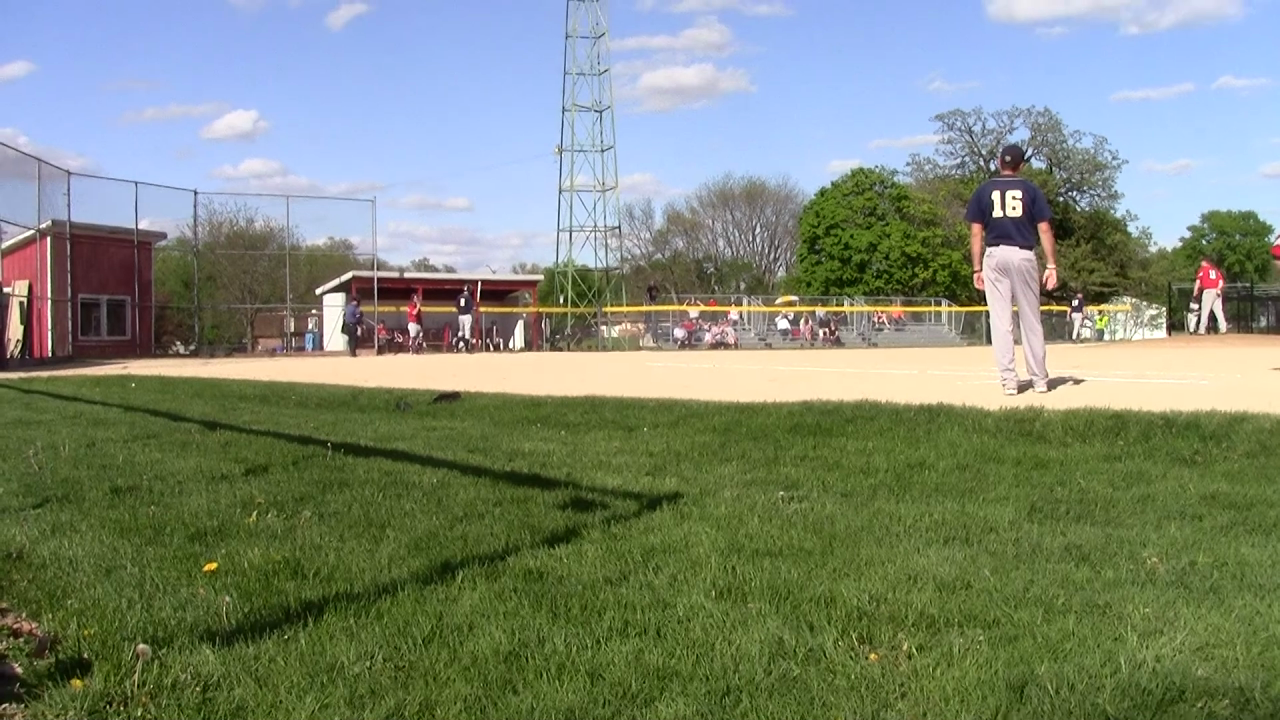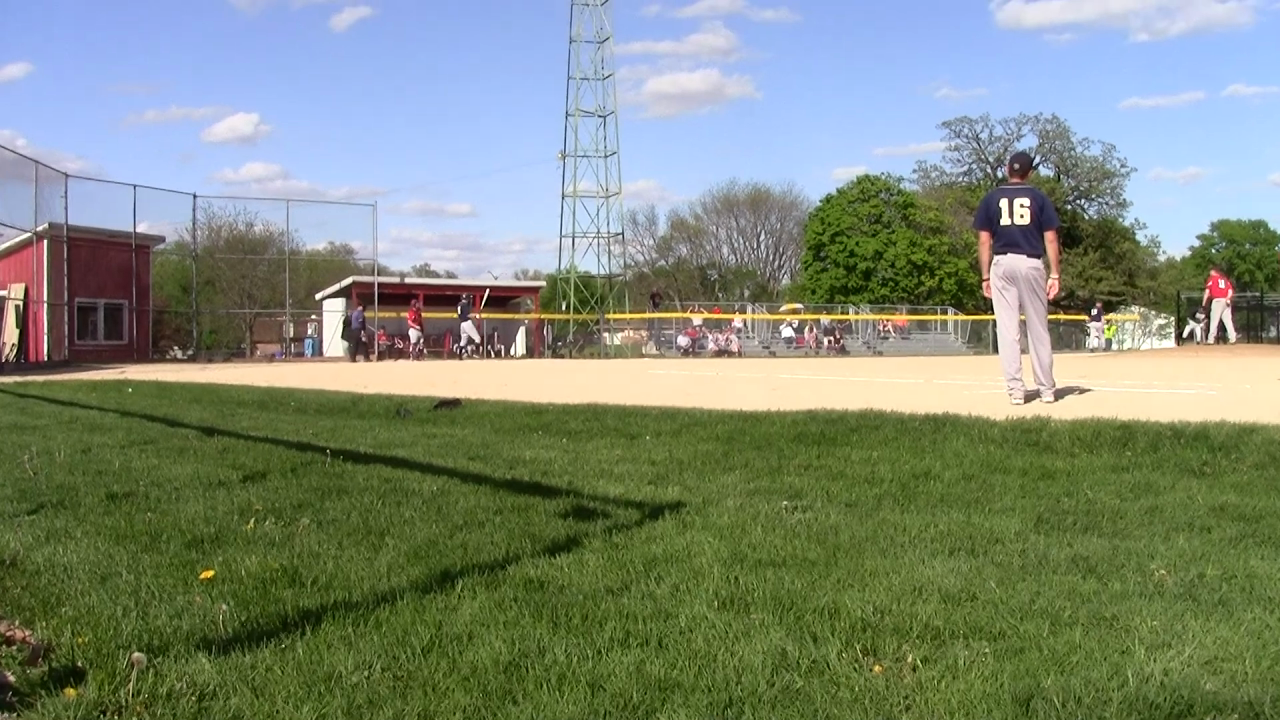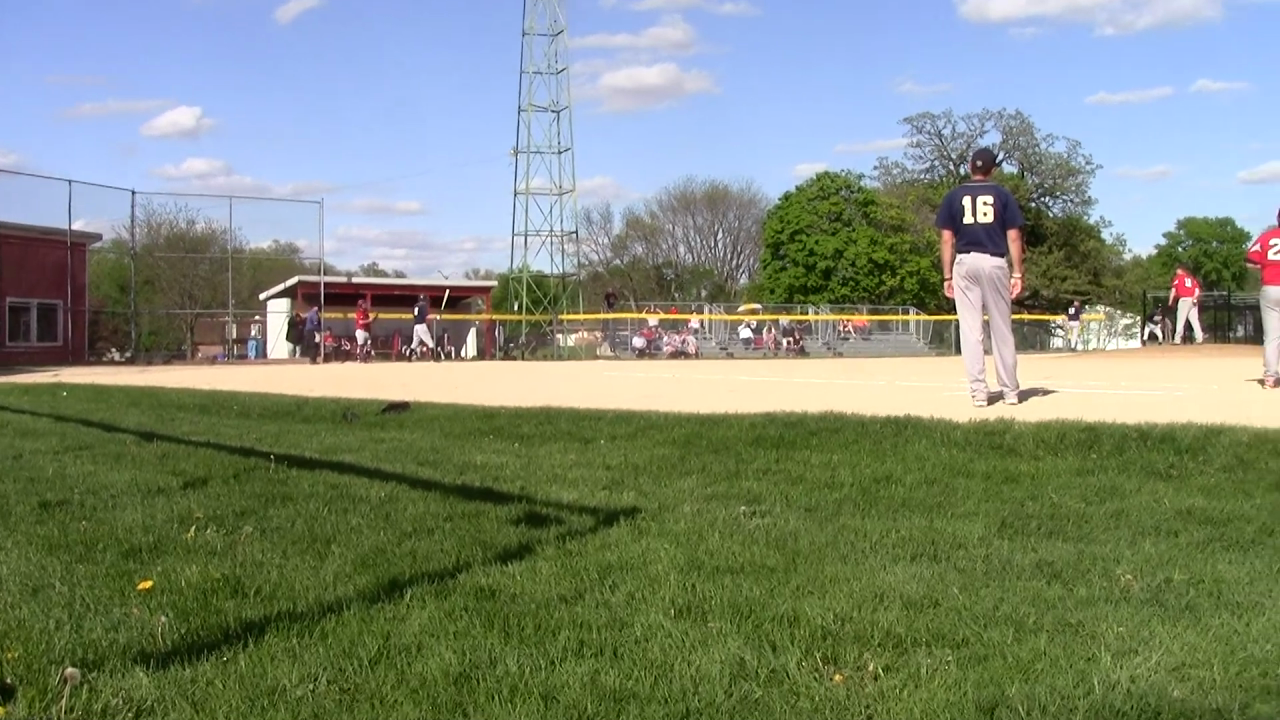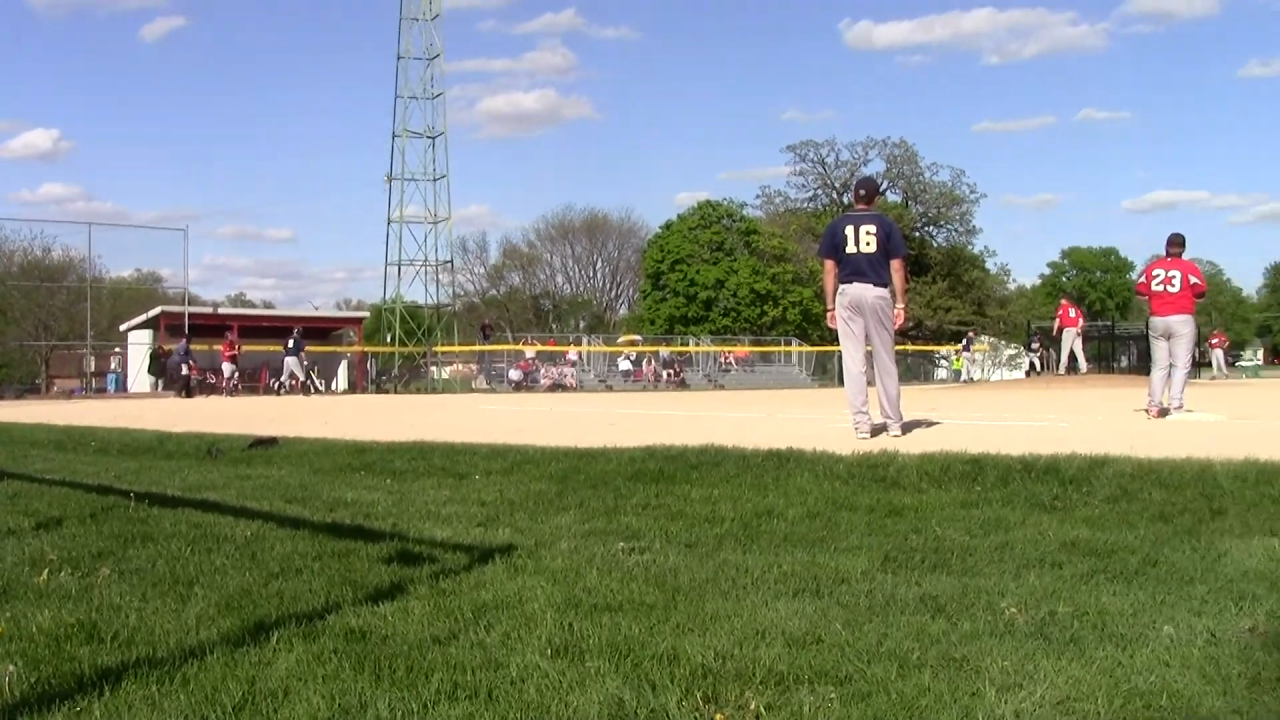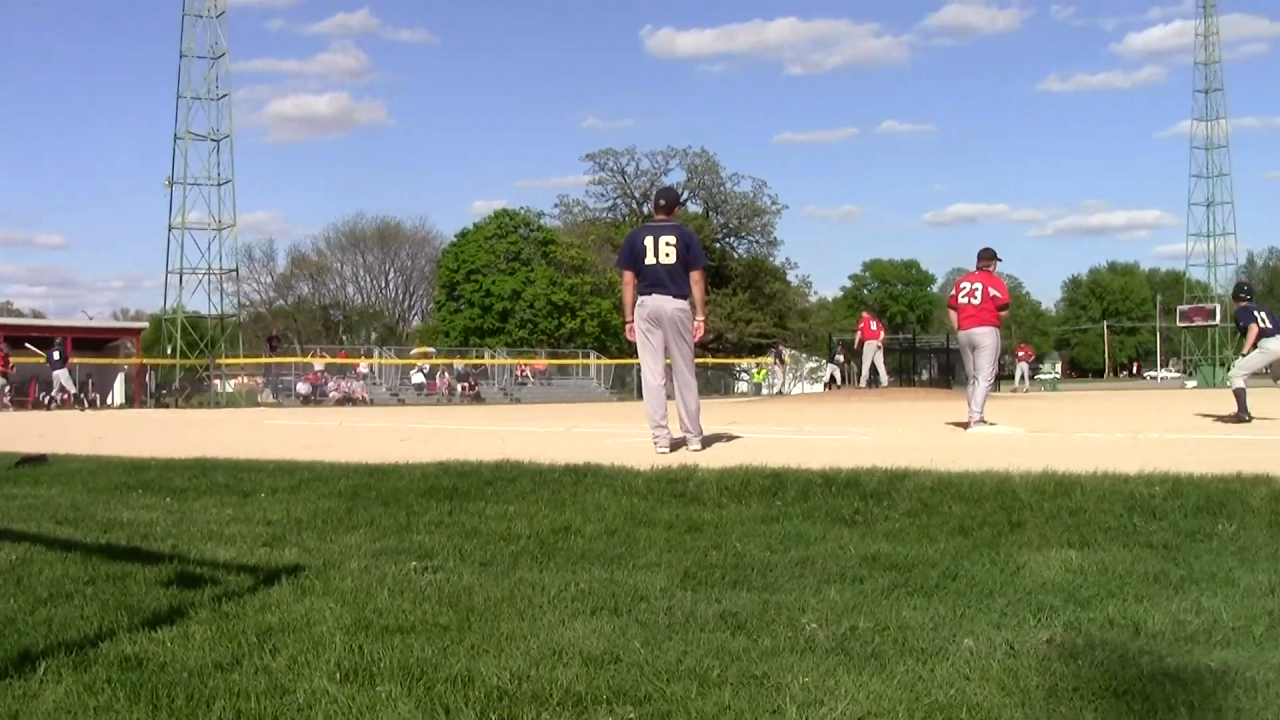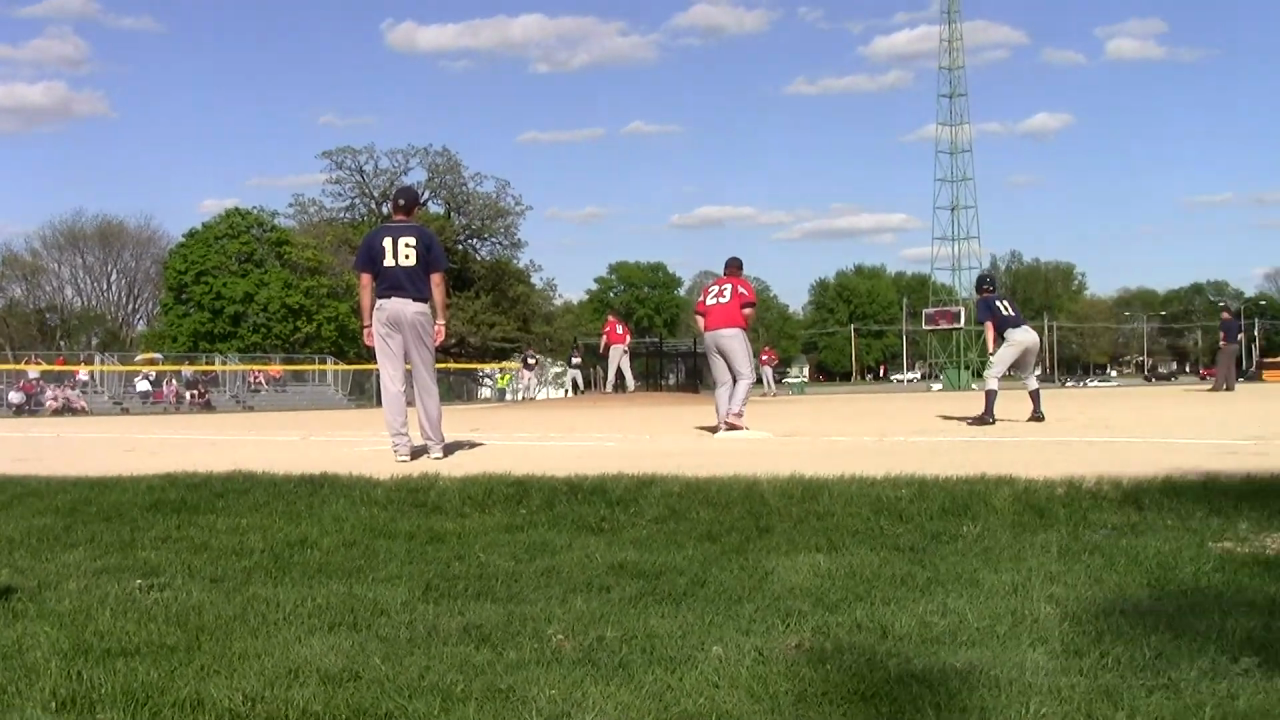
dt=0.5s
person 1, frame 1
left shoulder: (983, 191)
right shoulder: (1031, 190)
left elbow: (976, 232)
right elbow: (1044, 229)
left wrist: (977, 268)
right wrist: (1051, 265)
left hip: (994, 256)
right hip: (1024, 256)
left knee: (1000, 320)
right knee: (1030, 319)
left ankle: (1009, 379)
right ankle: (1039, 378)
person 1, frame 2
left shoulder: (991, 198)
right shoulder: (1039, 198)
left elbow: (984, 240)
right elbow: (1050, 238)
left wrist: (985, 276)
right wrist: (1054, 274)
left hip: (1002, 264)
right hip: (1031, 264)
left knee: (1007, 329)
right knee: (1038, 328)
left ankle: (1015, 389)
right ankle: (1046, 388)
person 1, frame 3
left shoulder: (954, 196)
right shoulder: (1003, 195)
left elbow: (946, 239)
right elbow: (1014, 237)
left wrist: (947, 275)
right wrist: (1017, 273)
left hip: (965, 263)
right hip: (995, 264)
left knee: (970, 330)
right knee: (1002, 329)
left ankle: (978, 391)
right ankle: (1010, 390)
person 1, frame 4
left shoulder: (836, 225)
right shoulder: (886, 224)
left elbow: (829, 269)
right elbow: (897, 267)
left wrist: (830, 306)
right wrist: (900, 303)
left hip: (847, 294)
right hip: (878, 294)
left knee: (853, 361)
right knee: (885, 360)
left ankle: (861, 423)
right ankle: (893, 422)
person 1, frame 5
left shoulder: (635, 236)
right shoulder: (686, 235)
left elbow: (628, 281)
right elbow: (696, 279)
left wrist: (628, 318)
right wrist: (700, 316)
left hip: (646, 306)
right hip: (678, 306)
left knee: (652, 374)
right knee: (685, 373)
left ankle: (661, 437)
right ankle: (693, 436)
person 1, frame 6
left shoulder: (373, 237)
right shoulder: (426, 236)
left elbow: (365, 284)
right elbow: (437, 282)
left wrist: (366, 322)
right wrist: (440, 319)
left hip: (385, 309)
right hip: (417, 309)
left knee: (391, 380)
right knee: (425, 379)
left ankle: (401, 445)
right ankle: (434, 443)
